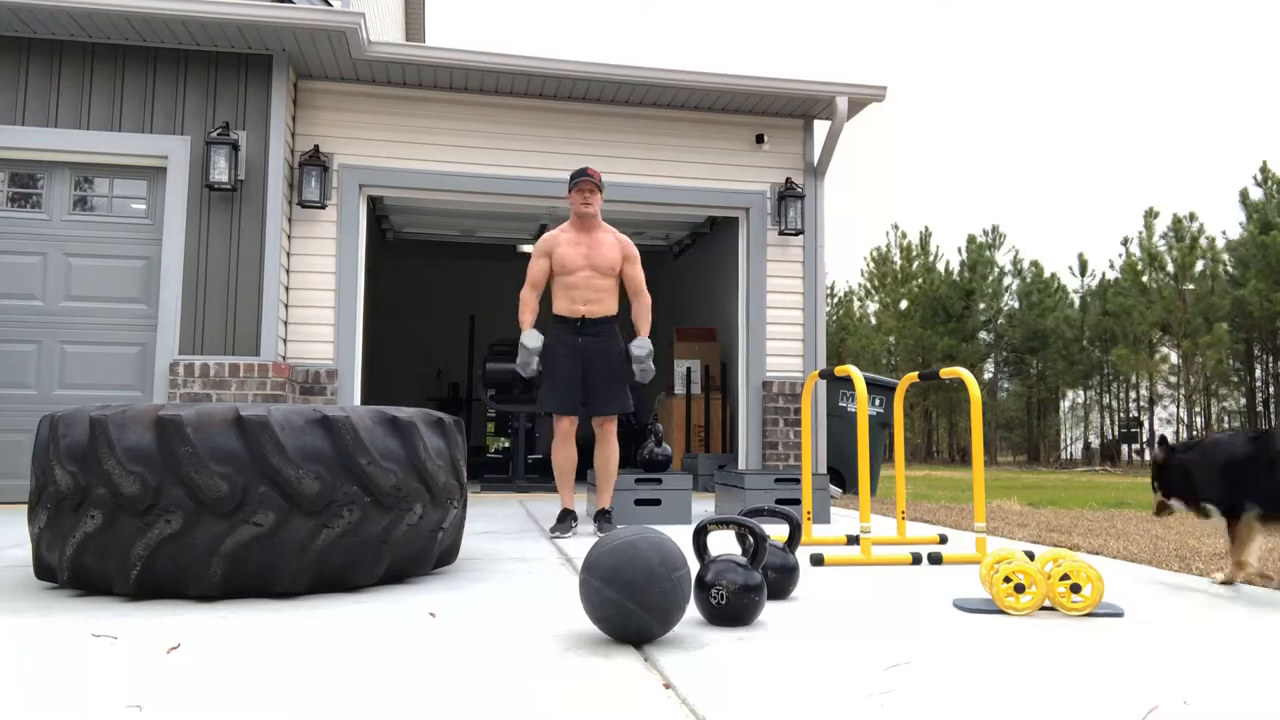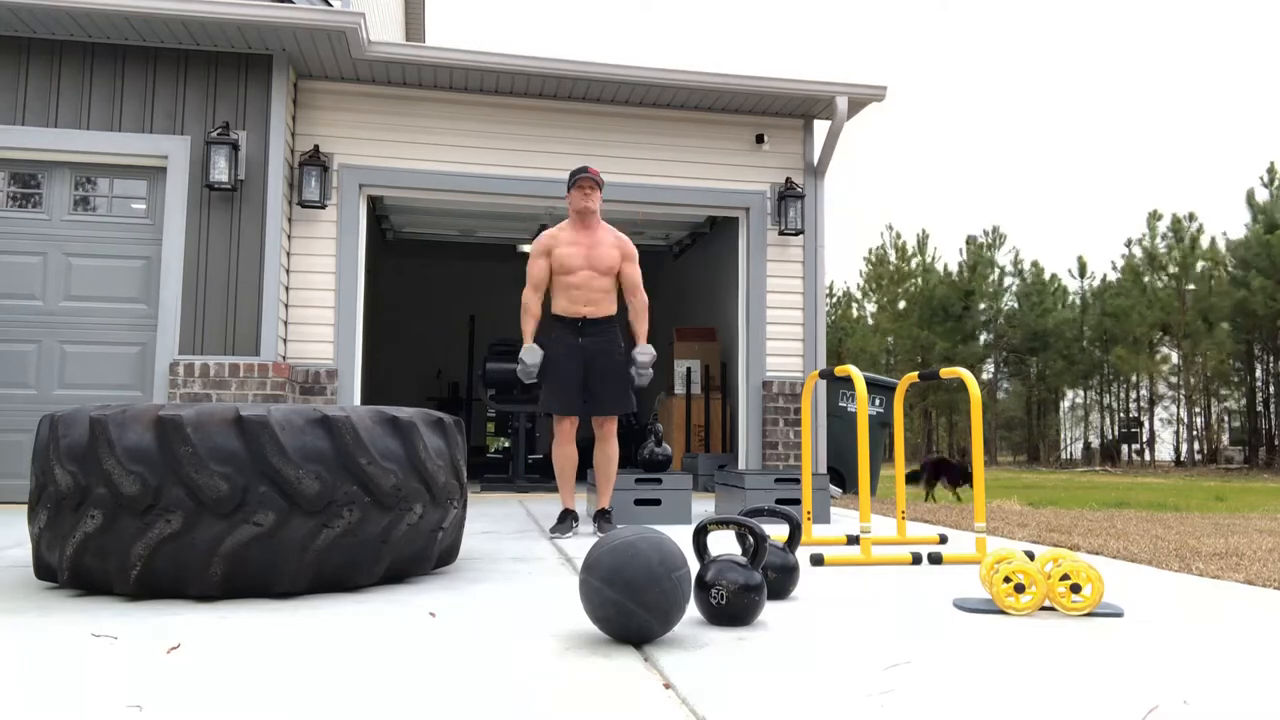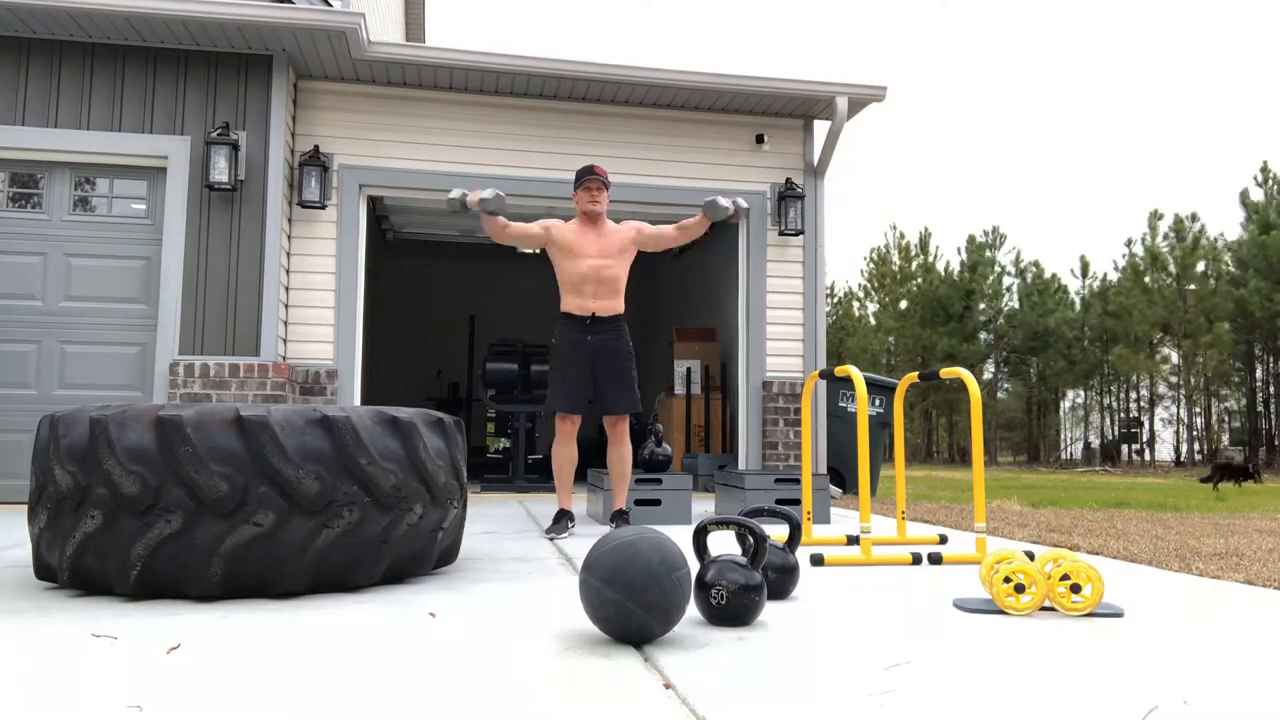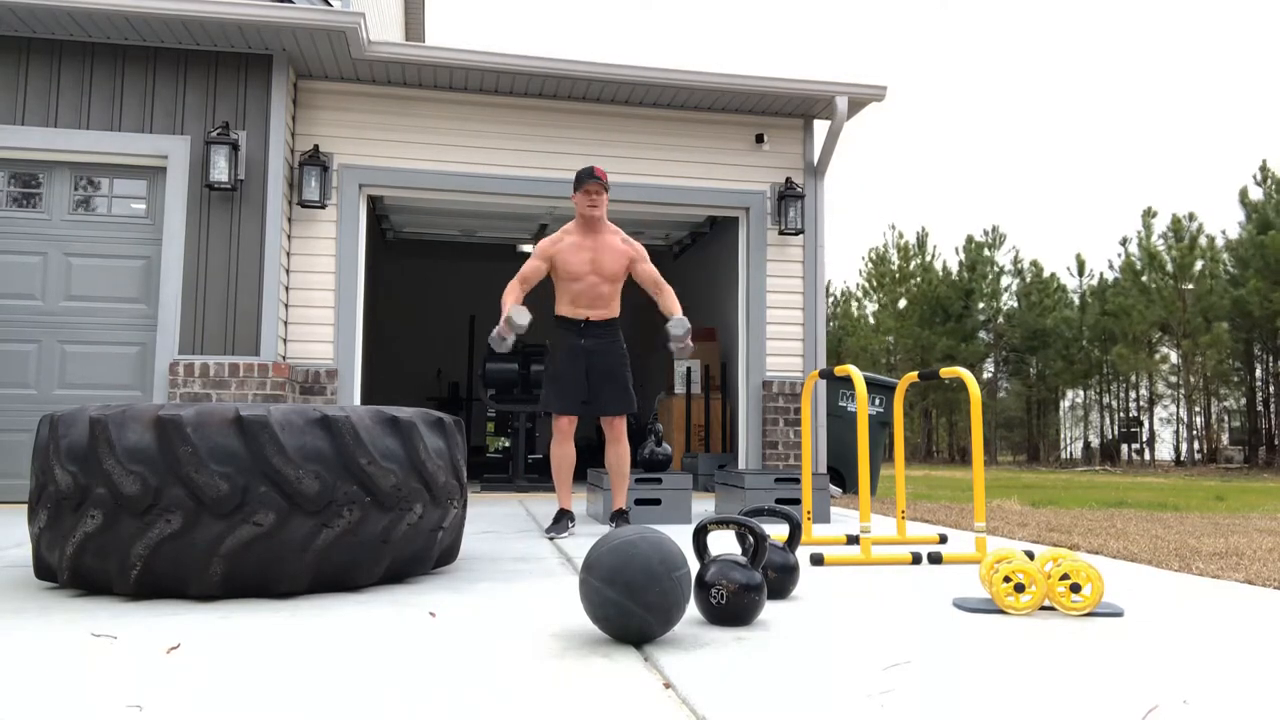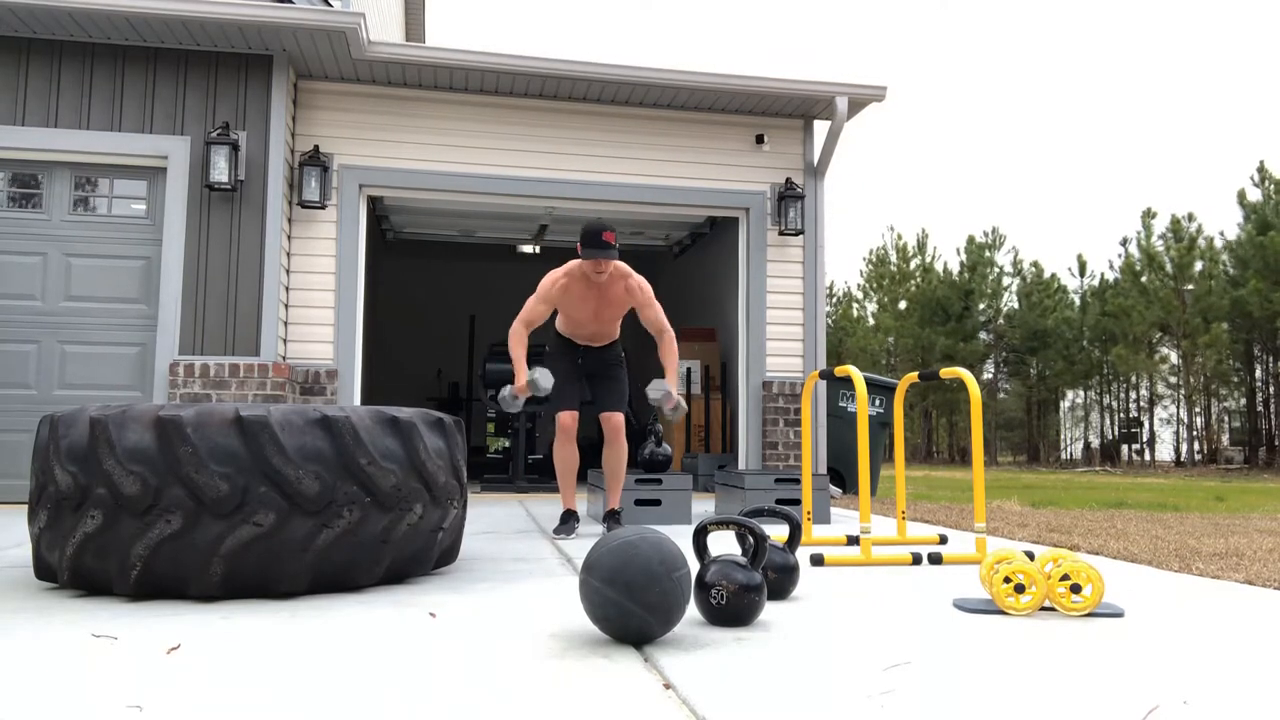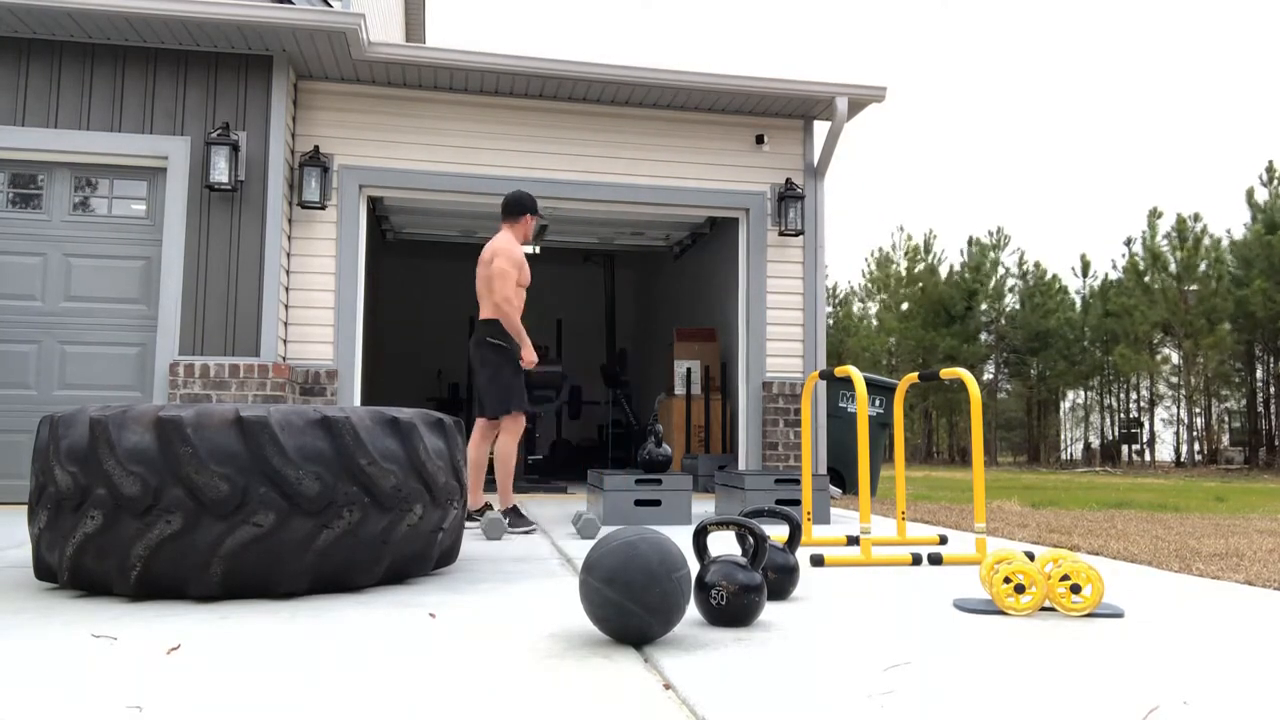
dt=0.5s
person 1, frame 1
left shoulder: (621, 244)
right shoulder: (550, 242)
left elbow: (639, 295)
right elbow: (531, 290)
left wrist: (643, 340)
right wrist: (526, 334)
left hip: (605, 334)
right hip: (563, 334)
left knee: (606, 427)
right knee: (563, 427)
left ankle: (604, 510)
right ankle: (567, 511)
person 1, frame 2
left shoulder: (620, 243)
right shoulder: (549, 241)
left elbow: (636, 296)
right elbow: (532, 293)
left wrist: (643, 345)
right wrist: (528, 344)
left hip: (605, 335)
right hip: (563, 334)
left knee: (607, 427)
right knee: (564, 427)
left ankle: (604, 511)
right ankle: (568, 511)
person 1, frame 3
left shoulder: (630, 233)
right shoulder: (554, 232)
left elbow: (679, 235)
right elbow: (503, 233)
left wrist: (707, 216)
right wrist: (485, 210)
left hip: (613, 333)
right hip: (571, 332)
left knee: (618, 426)
right knee: (566, 424)
left ankle: (620, 512)
right ankle: (564, 512)
person 1, frame 4
left shoulder: (626, 246)
right shoulder: (553, 244)
left elbow: (660, 287)
right elbow: (519, 284)
left wrist: (678, 320)
right wrist: (508, 314)
left hip: (607, 338)
right hip: (565, 337)
left knee: (616, 426)
right knee: (563, 426)
left ankle: (620, 511)
right ankle: (564, 513)
person 1, frame 5
left shoulder: (634, 284)
right shoulder: (557, 282)
left elbow: (664, 334)
right elbow: (520, 328)
left wrist: (671, 383)
right wrist: (521, 374)
left hip: (608, 353)
right hip: (564, 350)
left knee: (615, 424)
right knee: (565, 423)
left ankle: (613, 512)
right ankle: (569, 512)
person 1, frame 6
left shoulder: (499, 248)
right shoulder: (507, 249)
right elbow: (502, 299)
right wrist: (524, 344)
left hip: (498, 339)
right hip: (493, 339)
left knee: (487, 423)
right knee: (512, 422)
left ankle: (475, 507)
right ankle: (507, 507)
